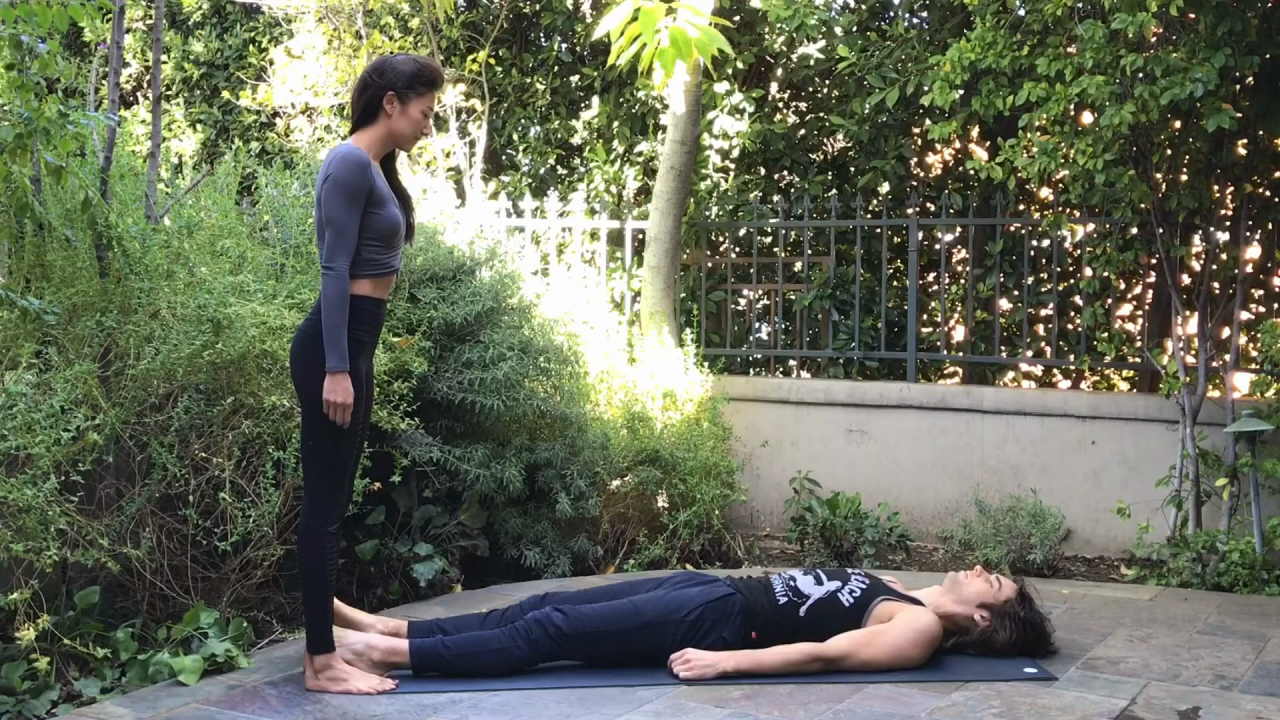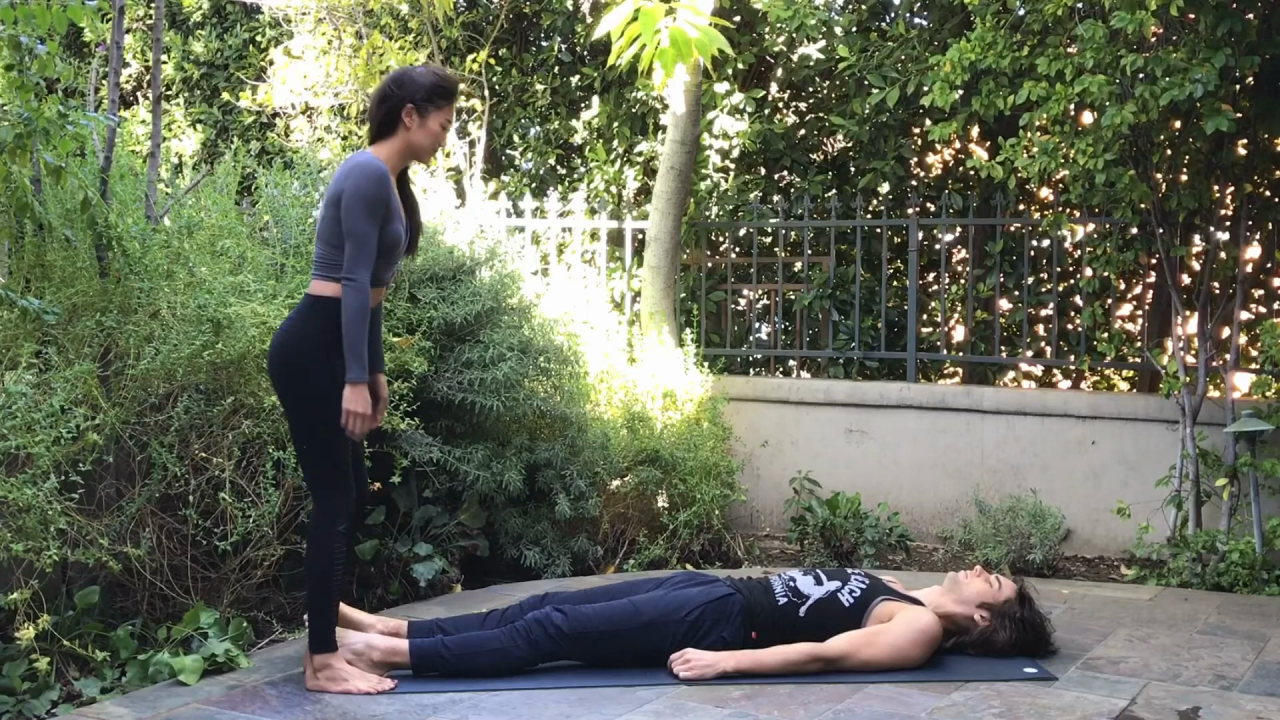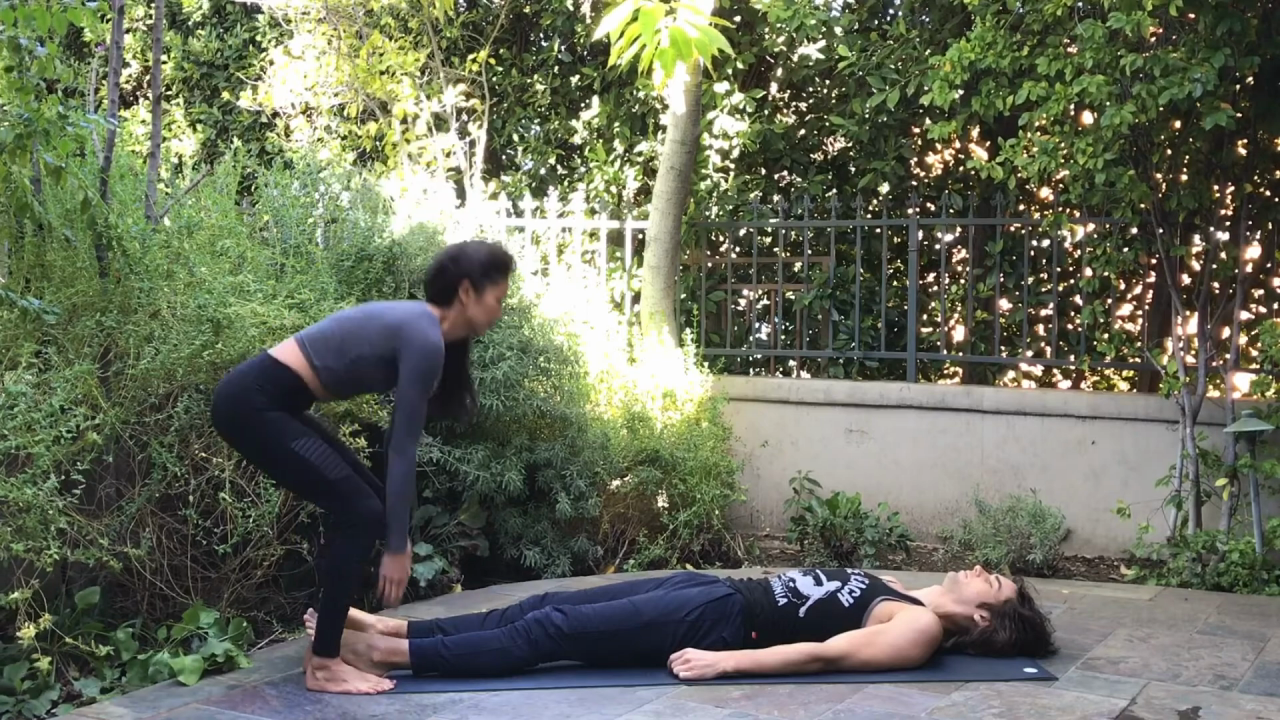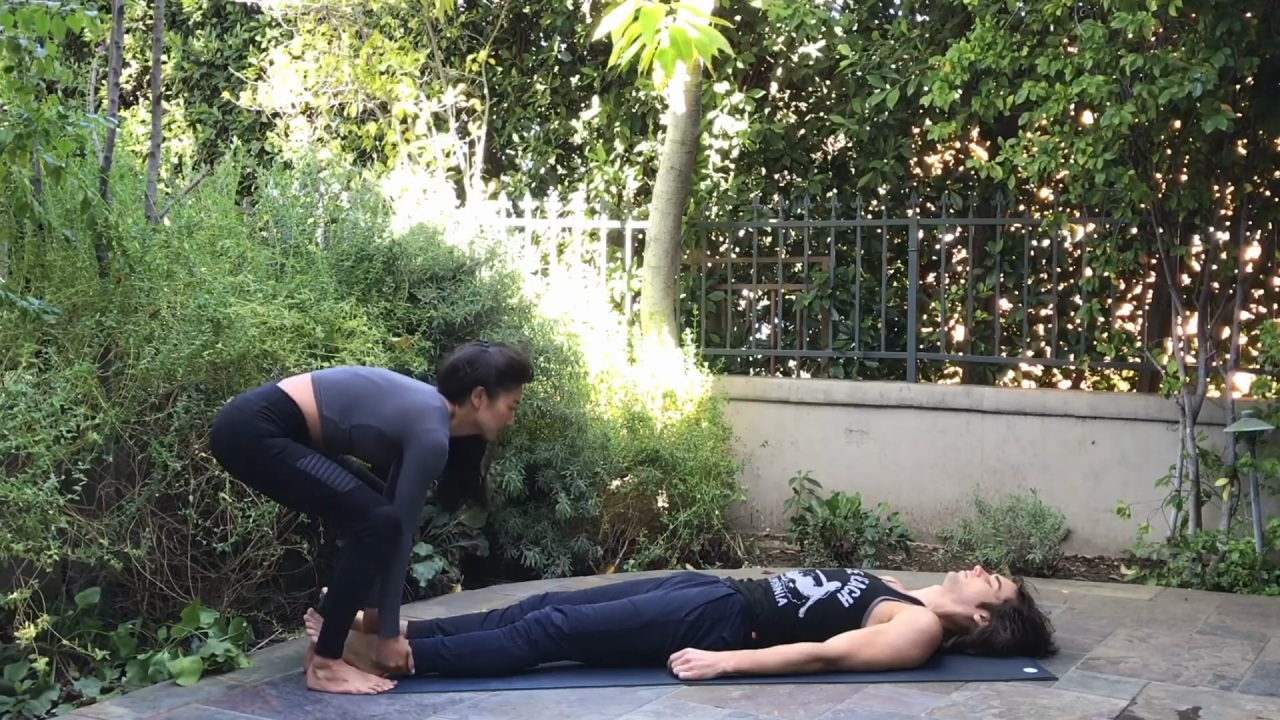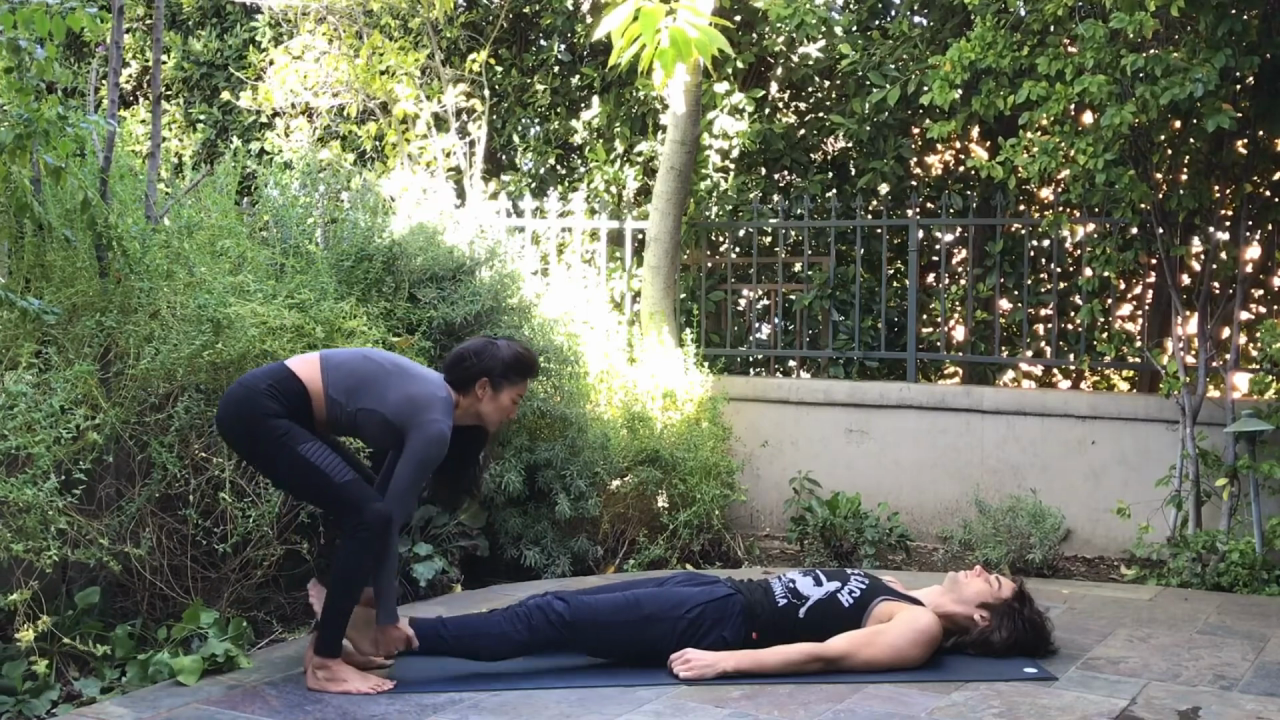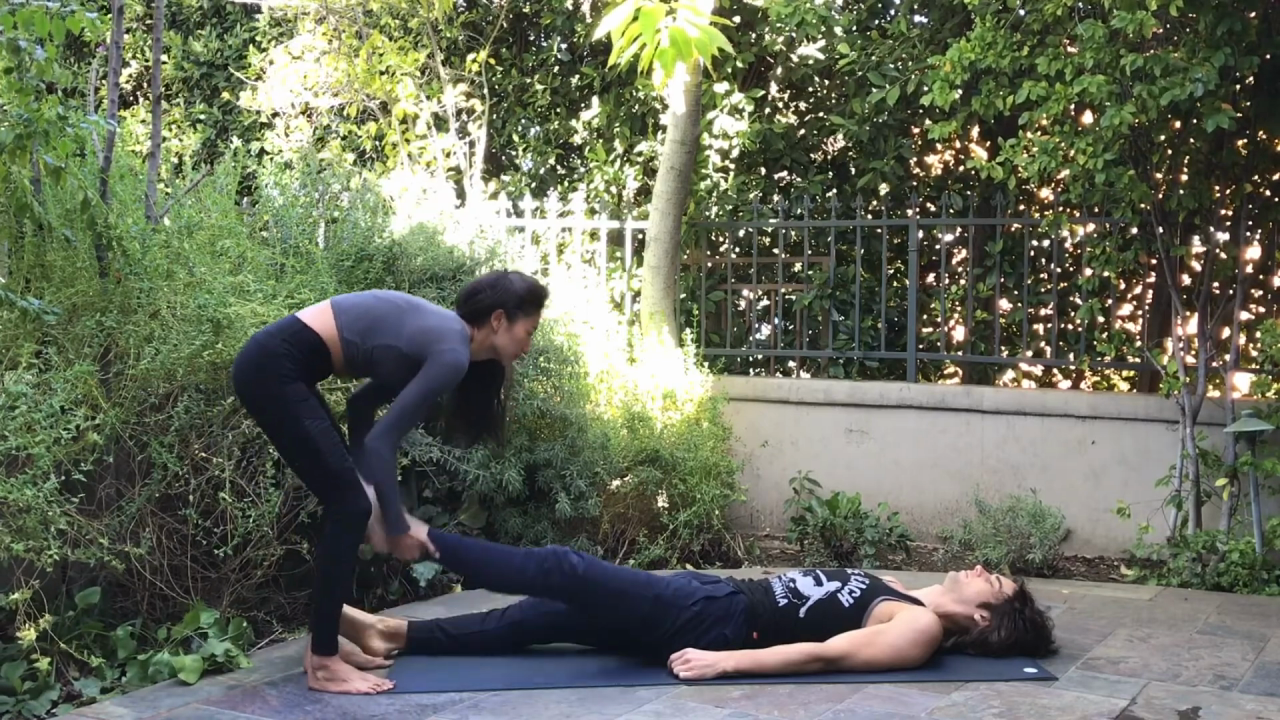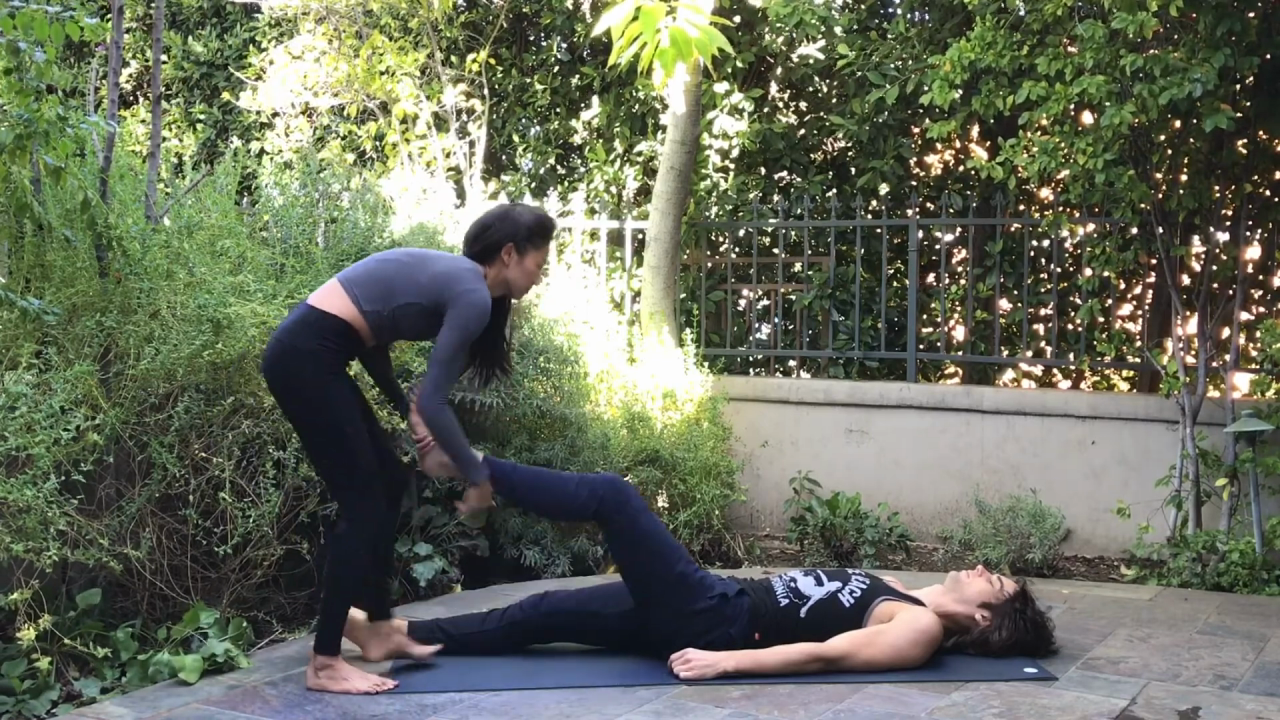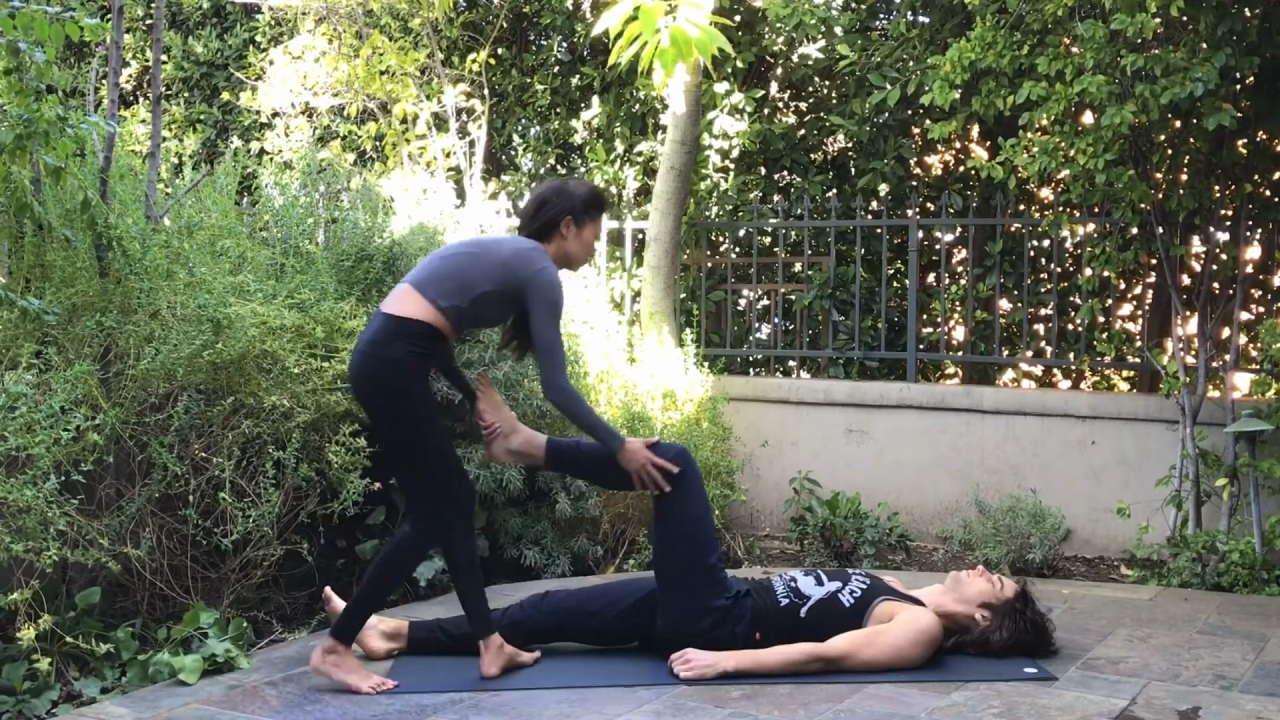
dt=0.4s
person 1, frame 1
left shoulder: (920, 629)
right shoulder: (903, 594)
left elbow: (826, 654)
left wrist: (724, 661)
left hip: (727, 617)
right hip: (722, 589)
left knee: (553, 630)
right knee: (552, 603)
left ankle: (390, 653)
right ankle: (390, 626)
person 1, frame 2
left shoulder: (920, 631)
right shoulder: (903, 593)
left elbow: (825, 654)
left wrist: (724, 661)
left hip: (724, 621)
right hip: (720, 590)
left knee: (552, 632)
right knee: (550, 605)
left ankle: (388, 652)
right ankle: (388, 627)
person 1, frame 3
left shoulder: (920, 629)
right shoulder: (901, 594)
left elbow: (826, 655)
left wrist: (725, 661)
left hip: (725, 618)
right hip: (723, 594)
left knee: (552, 630)
right knee: (551, 603)
left ankle: (388, 652)
right ankle: (388, 625)
person 1, frame 4
left shoulder: (920, 631)
right shoulder: (901, 592)
left elbow: (826, 654)
left wrist: (725, 661)
left hip: (722, 623)
right hip: (718, 591)
left knee: (551, 633)
right knee: (548, 605)
right ankle: (395, 629)
person 1, frame 5
left shoulder: (919, 631)
right shoulder: (899, 592)
left elbow: (826, 653)
left wrist: (724, 661)
left hip: (720, 622)
right hip: (720, 592)
left knee: (550, 618)
right knee: (550, 609)
left ankle: (394, 632)
right ankle: (395, 633)
person 1, frame 6
left shoulder: (921, 631)
right shoulder: (906, 592)
left elbow: (824, 651)
left wrist: (725, 662)
left hip: (721, 626)
right hip: (720, 597)
left knee: (562, 571)
right knee: (552, 612)
left ankle: (420, 537)
right ankle: (397, 633)
person 1, frame 7
left shoulder: (920, 632)
right shoulder: (907, 596)
left elbow: (825, 653)
left wrist: (725, 661)
left hip: (717, 623)
right hip: (722, 603)
left knee: (615, 495)
right knee: (552, 607)
left ankle: (467, 466)
right ankle: (401, 634)
person 1, frame 8
left shoulder: (919, 632)
right shoulder: (901, 594)
left elbow: (823, 655)
left wrist: (723, 663)
left hip: (715, 625)
right hip: (717, 610)
left knee: (675, 463)
right knee: (552, 611)
left ankle: (530, 447)
right ankle: (394, 633)
person 2, frame 1
left shoulder: (373, 165)
right shoulder: (350, 164)
right elbow: (335, 271)
right wrist: (335, 370)
left hip: (353, 343)
right hip: (337, 345)
left knee: (333, 500)
right knee: (325, 502)
left ankle: (324, 642)
right ankle: (321, 662)
person 2, frame 2
left shoulder: (384, 176)
right shoulder: (368, 172)
right elbow: (356, 281)
left wrist: (375, 371)
right wrist: (355, 382)
left hip: (322, 349)
right hip: (310, 350)
left knee: (344, 495)
right knee: (337, 498)
left ankle: (326, 639)
right ankle: (322, 661)
person 2, frame 3
left shoulder: (420, 328)
right shoulder: (424, 339)
left elbow: (400, 444)
right elbow: (403, 448)
left wrist: (395, 537)
right wrist: (397, 546)
left hip: (267, 399)
right hip: (250, 403)
left knee: (362, 502)
right knee: (360, 512)
left ankle: (329, 638)
right ankle: (323, 664)
person 2, frame 4
left shoulder: (427, 411)
right shoulder: (431, 433)
left elbow: (395, 510)
right elbow: (401, 531)
left wrist: (375, 607)
right wrist: (389, 633)
left hip: (264, 426)
right hip: (252, 432)
left knee: (377, 515)
right knee: (375, 521)
left ankle: (325, 642)
right ankle: (325, 664)
person 2, frame 5
left shoulder: (431, 399)
right shoulder: (434, 422)
left elbow: (386, 498)
right elbow: (390, 518)
left wrist: (371, 589)
right wrist: (387, 620)
left hip: (267, 405)
right hip: (258, 411)
left knee: (365, 507)
right knee: (368, 515)
left ankle: (325, 643)
right ankle: (324, 665)
person 2, frame 6
left shoulder: (439, 334)
right shoulder: (452, 352)
left elbow: (364, 404)
right elbow: (381, 438)
left wrist: (363, 480)
right wrist: (398, 528)
left hip: (277, 364)
right hip: (275, 369)
left knee: (346, 500)
right knee: (348, 506)
left ankle: (325, 643)
right ankle: (323, 664)
person 2, frame 7
left shoulder: (450, 276)
right shoulder: (470, 294)
right elbow: (432, 400)
left wrist: (408, 413)
right wrist: (475, 475)
left hip: (306, 353)
right hip: (306, 360)
left knee: (389, 484)
right knee: (364, 505)
left ankle: (378, 625)
right ankle: (324, 663)
person 2, frame 8
left shoulder: (507, 256)
right shoulder: (539, 271)
right elbow: (556, 387)
left wrist: (475, 399)
right wrist: (619, 447)
left hip: (380, 359)
right hip: (394, 367)
left knee: (452, 504)
right knee: (436, 513)
left ankle: (489, 644)
right ankle: (337, 647)
